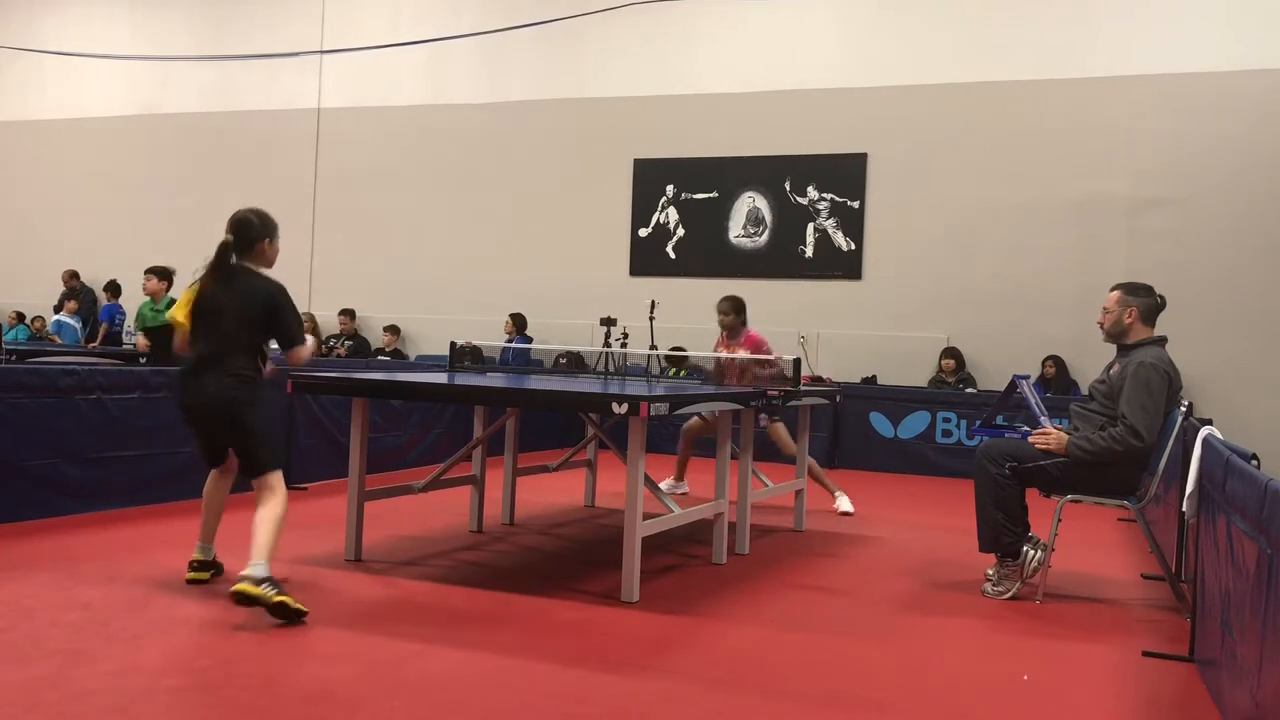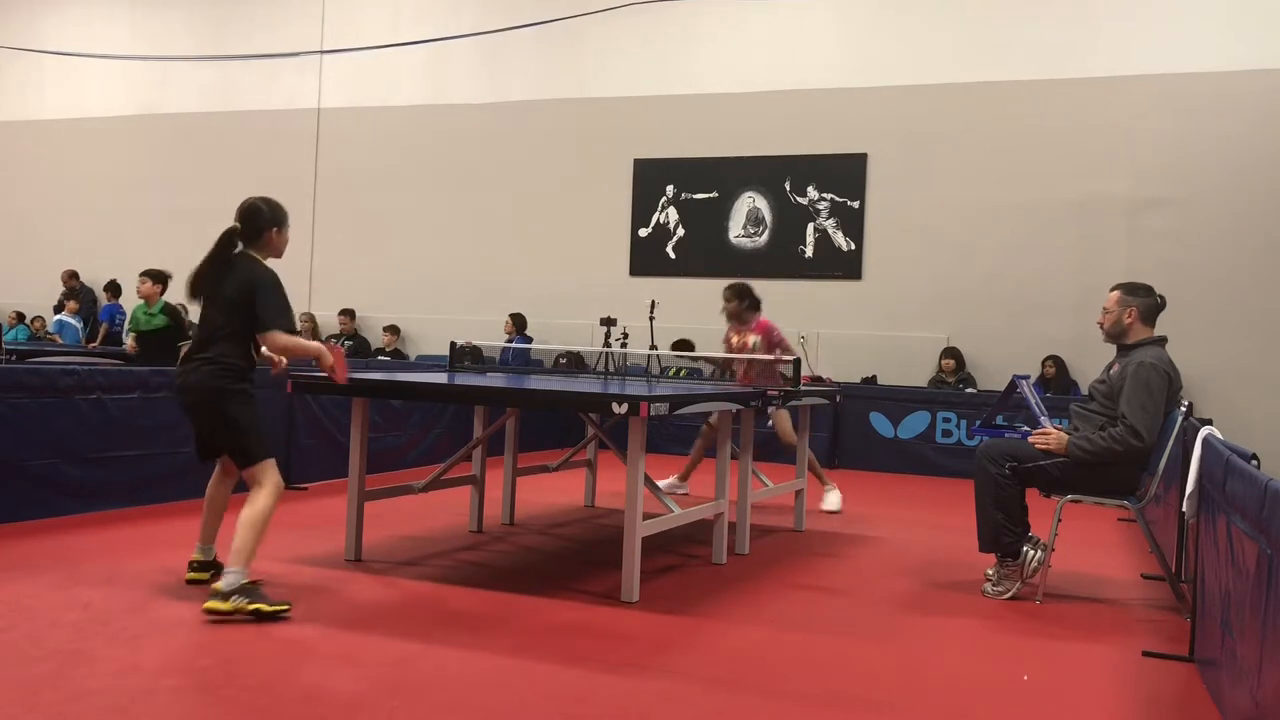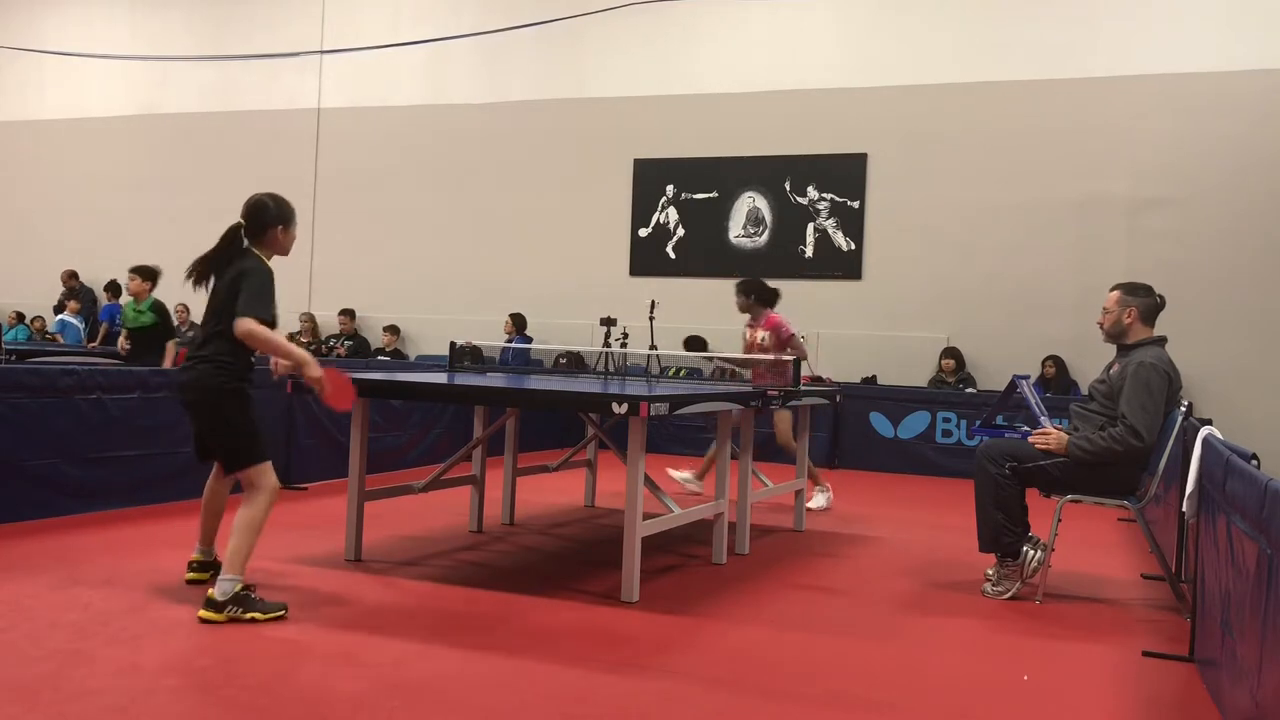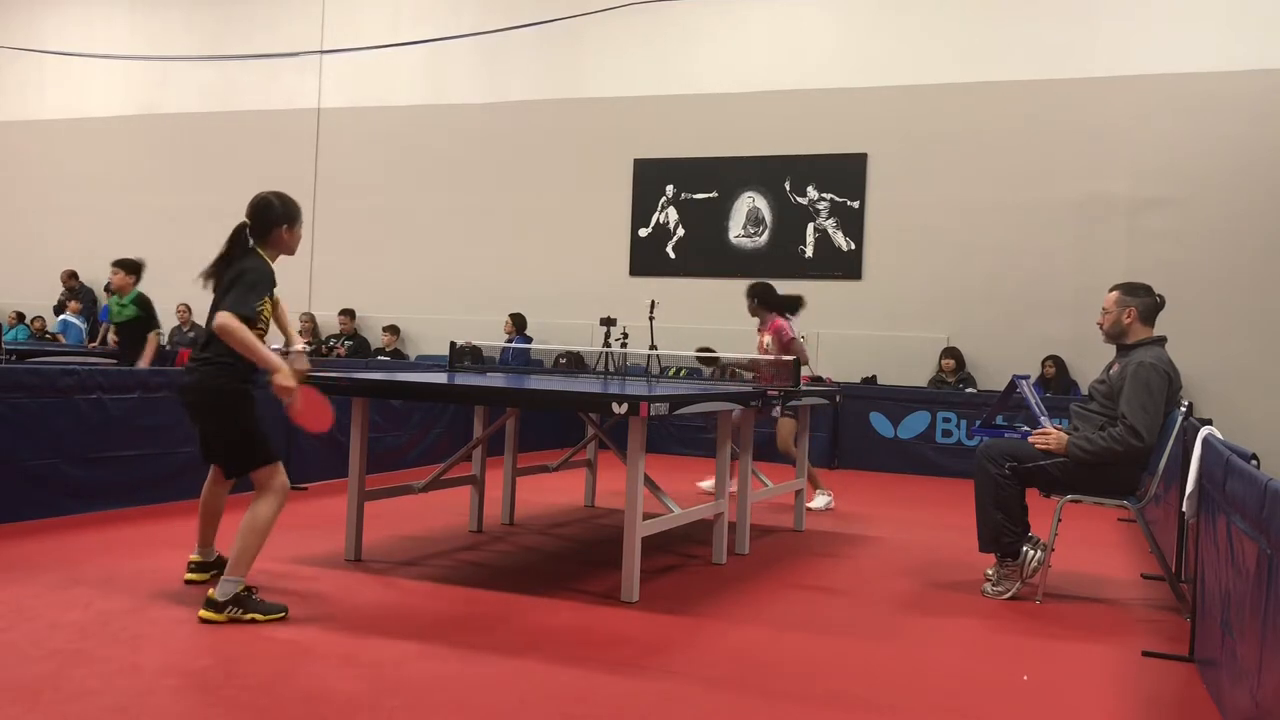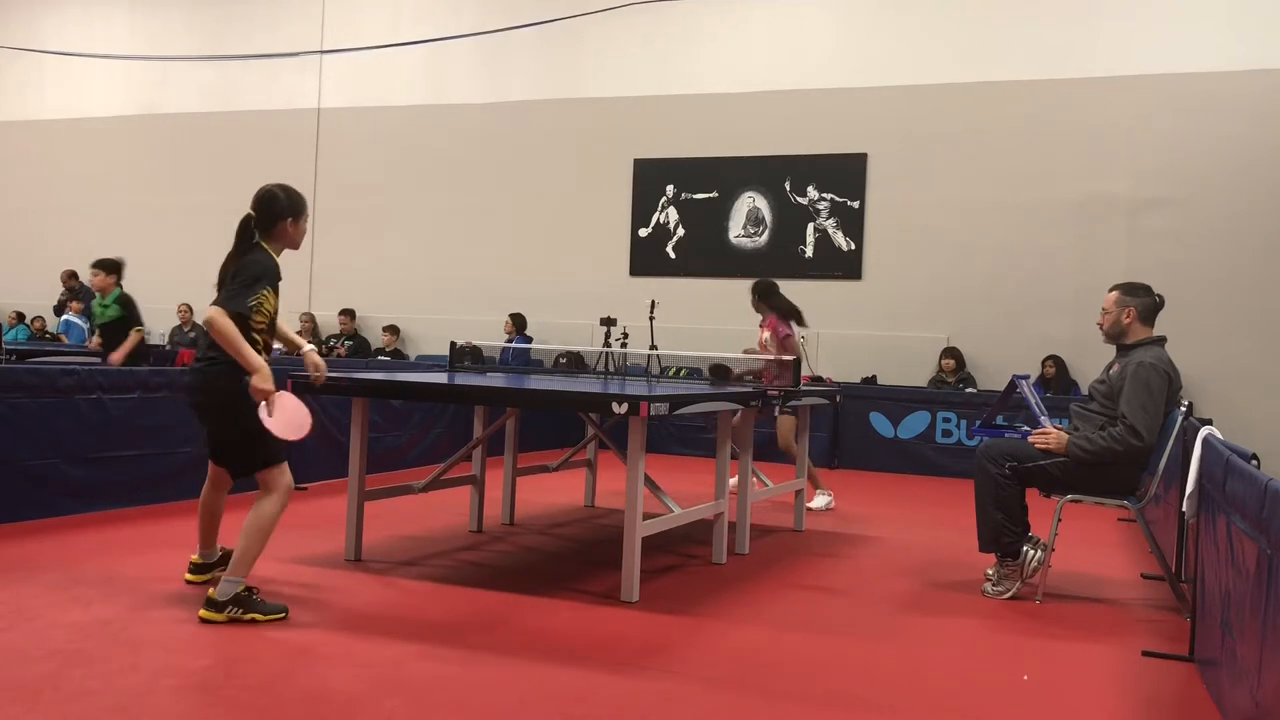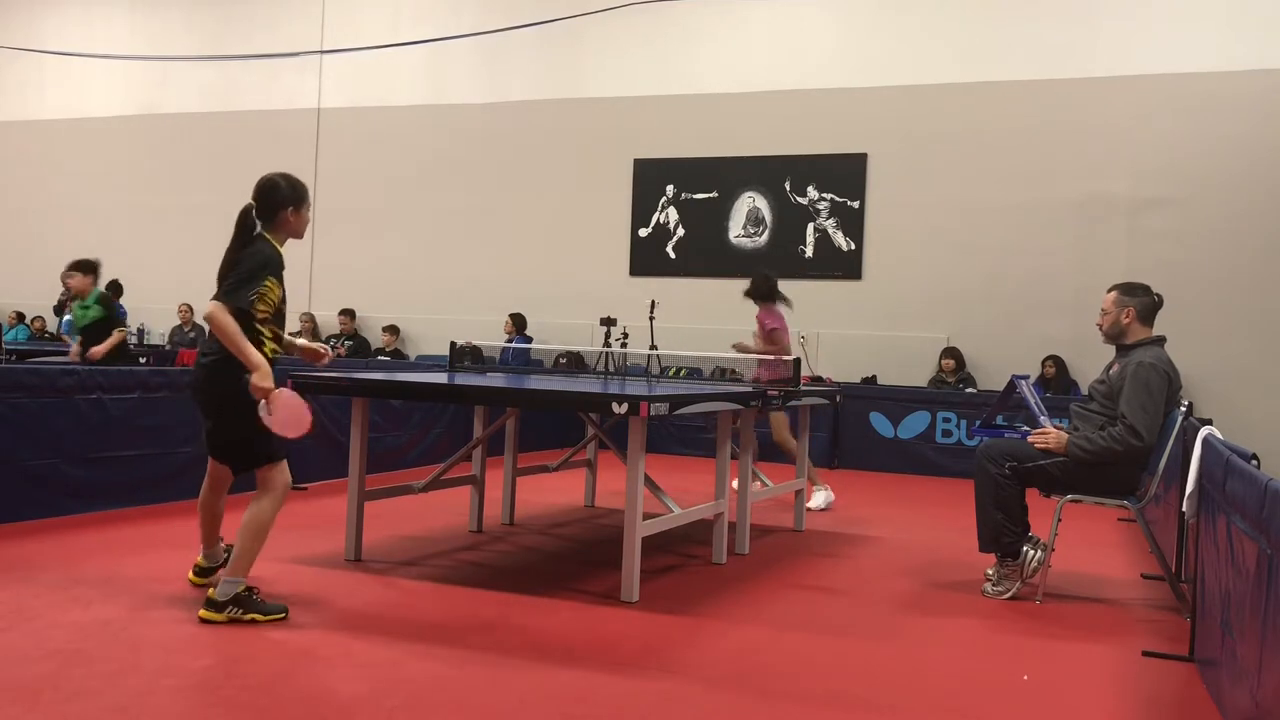
dt=0.1s
person 1, frame 1
left shoulder: (207, 282)
right shoulder: (268, 291)
left elbow: (183, 343)
right elbow: (301, 352)
right wrist: (310, 343)
left hip: (195, 394)
right hip: (231, 398)
left knee: (225, 467)
right knee: (272, 492)
left ankle: (203, 559)
right ankle: (256, 576)
person 1, frame 2
left shoulder: (218, 268)
right shoulder: (263, 278)
right elbow: (275, 341)
left wrist: (259, 352)
right wrist: (319, 349)
left hip: (194, 382)
right hip: (222, 387)
left knee: (228, 464)
right knee: (267, 483)
left ankle: (204, 559)
right ankle: (231, 588)
person 1, frame 3
left shoulder: (238, 262)
right shoulder: (256, 271)
right elbow: (247, 328)
left wrist: (280, 351)
right wrist: (301, 357)
left hip: (200, 381)
right hip: (218, 387)
left knee: (225, 469)
right knee: (263, 485)
left ankle: (204, 559)
right ankle: (226, 595)
person 1, frame 4
left shoulder: (247, 263)
right shoulder: (256, 272)
left elbow: (274, 303)
right elbow: (226, 323)
left wrist: (294, 342)
right wrist: (277, 364)
left hip: (204, 384)
right hip: (222, 388)
left knee: (224, 470)
right knee: (273, 486)
left ankle: (204, 559)
right ankle: (226, 594)
person 1, frame 5
left shoulder: (258, 261)
right shoulder: (259, 266)
right elbow: (215, 318)
left wrist: (300, 345)
right wrist: (257, 369)
left hip: (215, 385)
right hip: (227, 388)
left knee: (222, 473)
right knee: (277, 484)
left ankle: (207, 558)
right ankle: (227, 595)
person 1, frame 6
left shoulder: (260, 252)
right shoulder: (262, 257)
right elbow: (216, 312)
left wrist: (297, 347)
right wrist: (257, 365)
left hip: (221, 379)
right hip: (231, 382)
left knee: (221, 472)
right knee: (275, 482)
left ankle: (210, 559)
right ankle: (227, 595)
person 2, frame 1
left shoulder: (1147, 366)
right shoulder: (1132, 357)
left elbow: (1133, 438)
left wrist: (1070, 446)
right wrist: (1067, 434)
left hip: (1108, 469)
right hip: (1093, 455)
left knee: (994, 454)
right knee: (998, 451)
left ankle: (1013, 554)
right ankle: (1020, 544)
person 2, frame 2
left shoulder: (1147, 366)
right shoulder: (1132, 357)
left elbow: (1133, 438)
left wrist: (1070, 445)
right wrist: (1067, 434)
left hip: (1107, 469)
right hip: (1094, 456)
left knee: (994, 455)
right knee: (997, 451)
left ankle: (1013, 554)
right ankle: (1020, 545)
person 2, frame 3
left shoulder: (1147, 366)
right shoulder: (1132, 357)
left elbow: (1133, 438)
left wrist: (1069, 446)
right wrist: (1068, 434)
left hip: (1107, 469)
right hip: (1093, 456)
left knee: (994, 455)
right knee: (998, 451)
left ankle: (1013, 554)
right ankle: (1019, 544)
person 2, frame 4
left shoulder: (1147, 366)
right shoulder: (1132, 357)
left elbow: (1133, 438)
left wrist: (1070, 445)
right wrist: (1068, 435)
left hip: (1107, 469)
right hip: (1094, 457)
left knee: (994, 455)
right knee: (997, 451)
left ankle: (1013, 554)
right ankle: (1020, 545)
person 2, frame 5
left shoulder: (1147, 365)
right shoulder: (1132, 357)
left elbow: (1133, 438)
left wrist: (1070, 445)
right wrist: (1069, 434)
left hip: (1107, 469)
right hip: (1094, 456)
left knee: (994, 455)
right knee: (998, 451)
left ankle: (1013, 555)
right ankle: (1019, 544)
person 2, frame 6
left shoulder: (1146, 365)
right shoulder: (1131, 357)
left elbow: (1133, 438)
left wrist: (1070, 444)
right wrist: (1069, 433)
left hip: (1107, 469)
right hip: (1094, 456)
left knee: (994, 455)
right knee: (998, 451)
left ankle: (1013, 554)
right ankle: (1019, 545)
person 3, frame 1
left shoulder: (755, 341)
right shoulder: (721, 342)
right elbow: (718, 377)
left knee: (791, 450)
right knee: (688, 431)
left ankle: (838, 494)
right ankle: (677, 482)
person 3, frame 2
left shoulder: (765, 327)
right shoulder: (732, 330)
left elbow: (793, 357)
right elbow: (729, 364)
left wrist: (768, 360)
left knee: (790, 440)
right knee: (708, 431)
left ankle: (829, 488)
right ankle: (680, 481)
person 3, frame 3
left shoulder: (776, 322)
right shoulder: (751, 324)
left elbow: (802, 353)
left wrist: (774, 357)
left knee: (785, 441)
left ankle: (822, 489)
right ankle: (696, 478)
person 3, frame 4
left shoulder: (780, 326)
right shoulder: (763, 328)
left elbow: (803, 359)
left knee: (785, 447)
right knee: (732, 425)
left ankle: (823, 492)
right ankle: (727, 480)
person 3, frame 5
left shoulder: (778, 323)
right shoulder: (766, 323)
left elbow: (797, 357)
left wrist: (762, 355)
right hip: (768, 387)
left knee: (787, 444)
right knee: (738, 426)
left ankle: (823, 492)
person 3, frame 6
left shoulder: (766, 316)
right shoulder: (769, 314)
left elbow: (784, 350)
left wrist: (752, 349)
right hip: (769, 381)
left knee: (782, 438)
left ankle: (820, 488)
